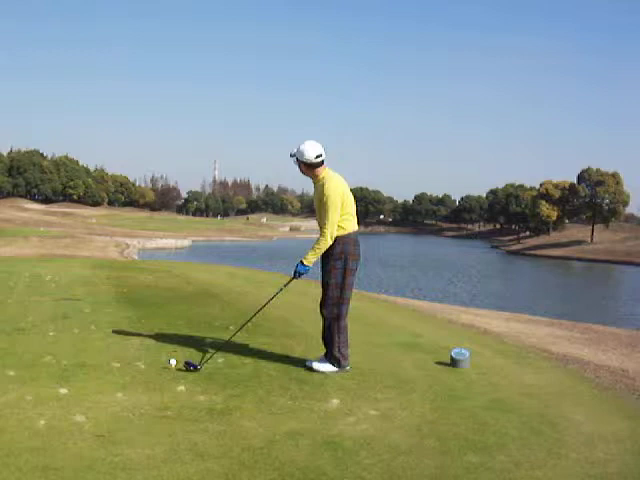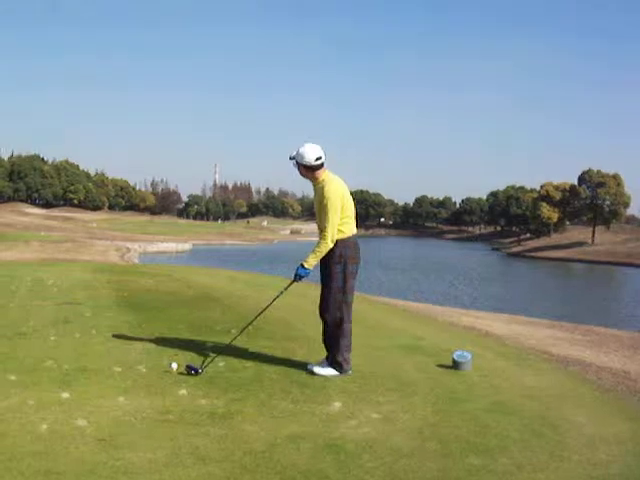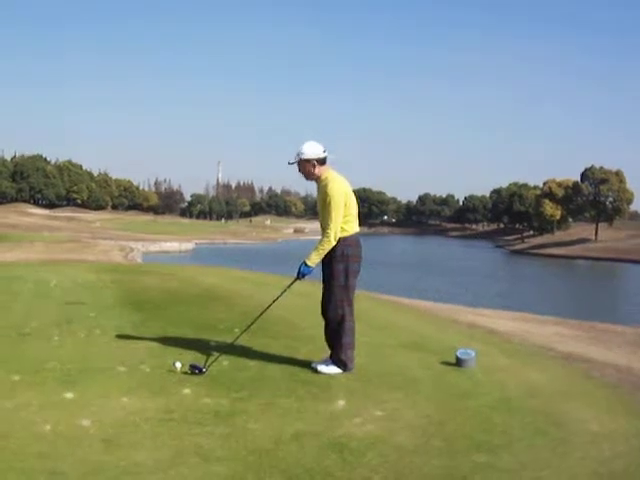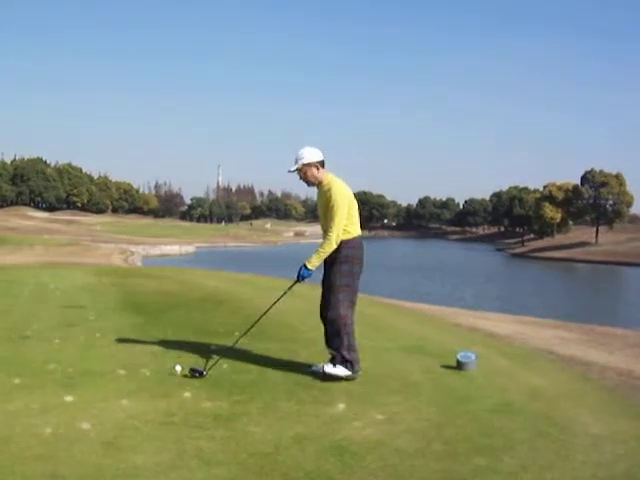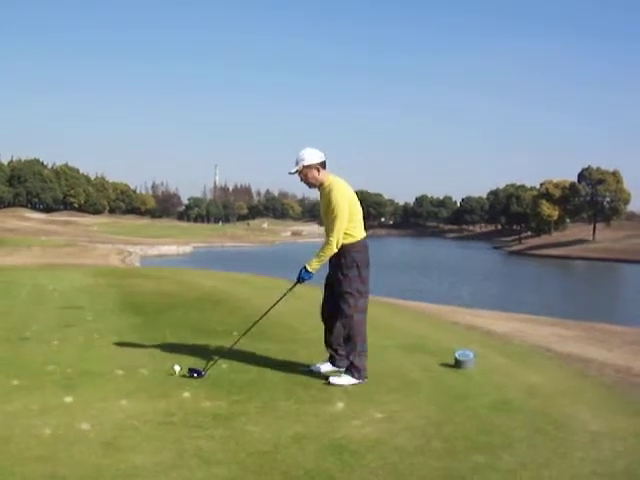
dt=0.4s
person 1, frame 1
left shoulder: (330, 186)
right shoulder: (323, 181)
left elbow: (328, 233)
left wrist: (306, 261)
right wrist: (310, 259)
left hip: (342, 247)
right hip: (335, 246)
left knee: (334, 304)
right knee: (329, 304)
left ankle: (339, 360)
right ankle: (331, 355)
person 1, frame 2
left shoulder: (330, 189)
right shoulder: (323, 184)
left elbow: (328, 237)
left wrist: (307, 264)
right wrist: (312, 261)
left hip: (341, 250)
right hip: (333, 249)
left knee: (338, 309)
right knee: (328, 309)
left ankle: (340, 364)
right ankle: (332, 358)
person 1, frame 3
left shoulder: (333, 187)
right shoulder: (325, 183)
left elbow: (331, 234)
left wrist: (310, 262)
right wrist: (315, 259)
left hip: (344, 248)
right hip: (336, 248)
left knee: (340, 307)
right knee: (330, 307)
left ankle: (343, 361)
right ankle: (336, 356)
person 1, frame 4
left shoulder: (336, 190)
right shoulder: (323, 189)
left elbow: (334, 236)
left wrist: (310, 264)
right wrist: (316, 261)
left hip: (347, 252)
right hip: (336, 252)
left knee: (339, 307)
right knee: (328, 310)
left ankle: (350, 363)
right ankle: (337, 359)
person 1, frame 5
left shoulder: (337, 193)
right shoulder: (327, 188)
left elbow: (333, 241)
left wrist: (310, 267)
left hip: (353, 255)
right hip: (341, 255)
left knee: (351, 312)
right knee: (330, 311)
left ankle: (357, 371)
right ankle: (338, 360)
